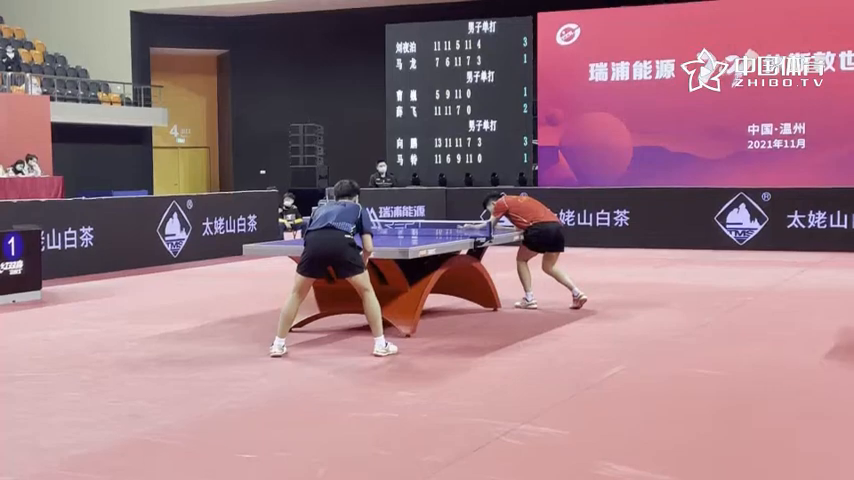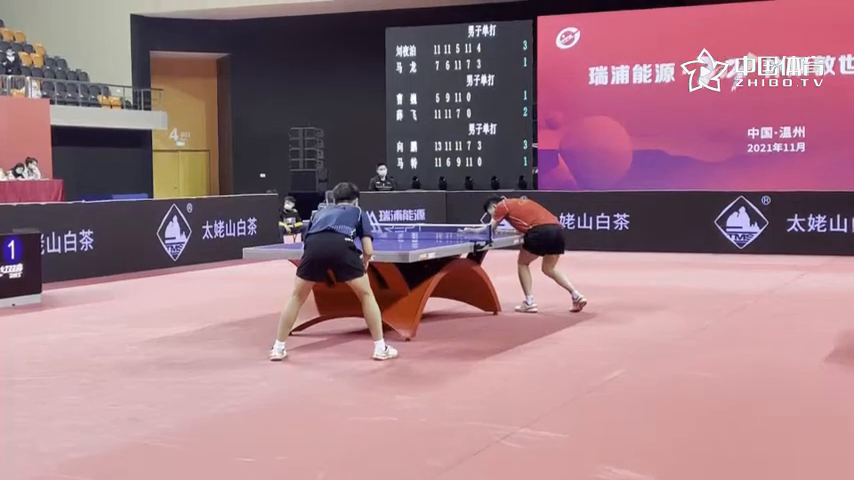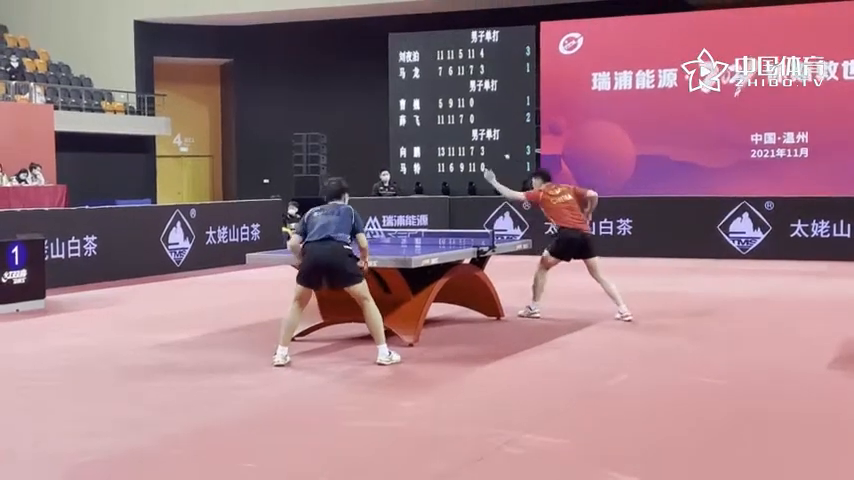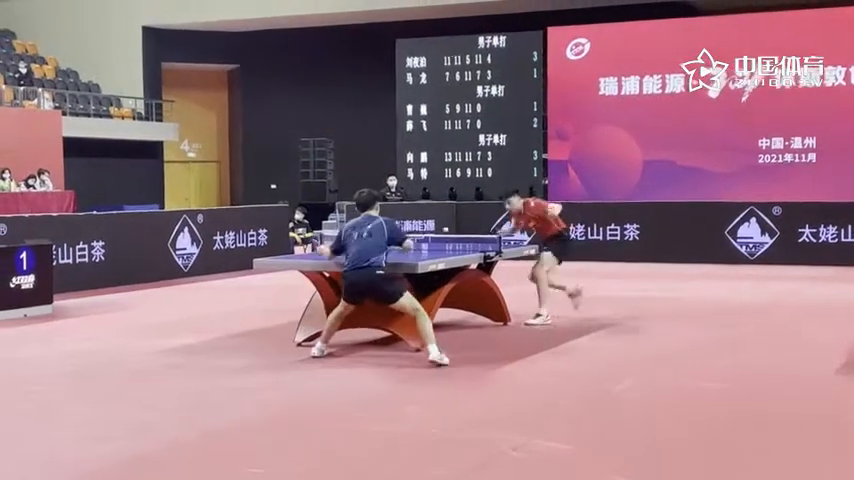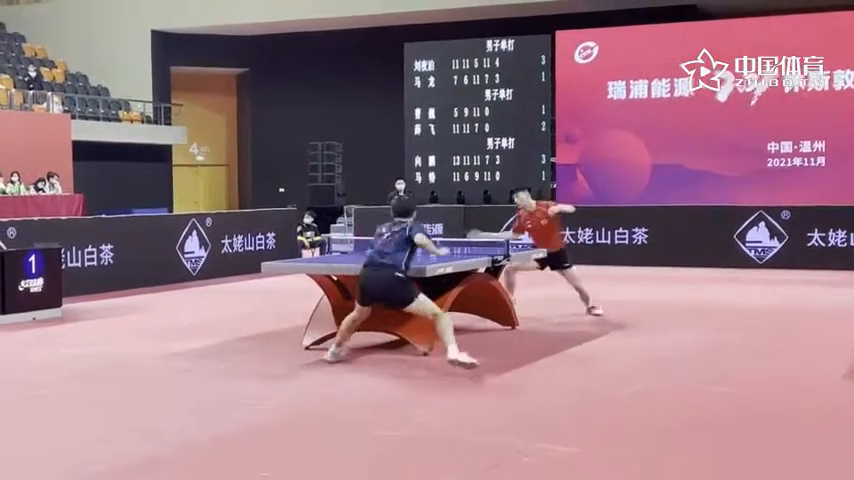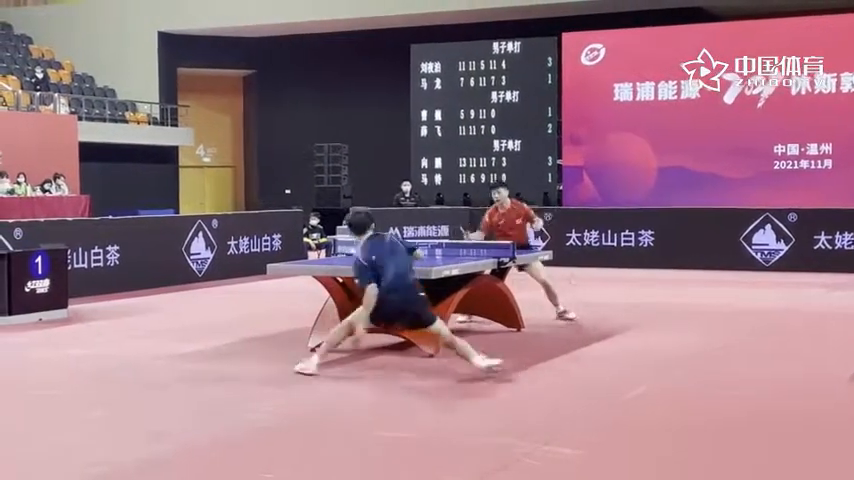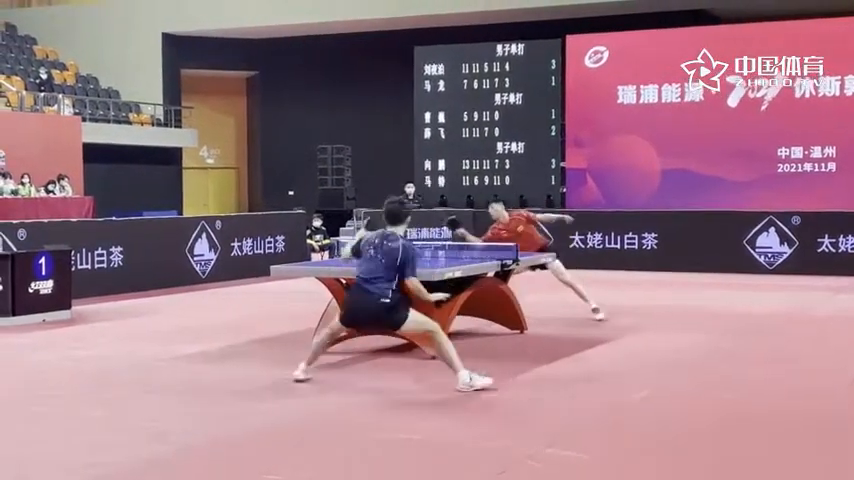
dt=0.7s
person 1, frame 1
left shoulder: (321, 209)
right shoulder: (358, 209)
left elbow: (310, 236)
right elbow: (368, 247)
left wrist: (323, 263)
right wrist: (361, 264)
left hip: (314, 243)
right hip: (342, 242)
left knee: (297, 294)
right knee: (367, 291)
left ankle: (278, 344)
right ankle: (380, 344)
person 1, frame 2
left shoulder: (321, 212)
right shoulder: (358, 212)
left elbow: (308, 240)
right elbow: (368, 250)
left wrist: (323, 268)
right wrist: (362, 266)
left hip: (314, 246)
right hip: (341, 246)
left knee: (297, 297)
right knee: (366, 295)
left ankle: (278, 348)
right ankle: (381, 348)
person 1, frame 3
left shoulder: (312, 213)
right shoulder: (350, 211)
left elbow: (293, 244)
right elbow: (363, 244)
left wrist: (304, 261)
right wrist: (363, 260)
left hip: (312, 253)
right hip: (339, 253)
left knee: (297, 304)
right knee: (366, 301)
left ankle: (281, 353)
right ankle: (383, 352)
person 1, frame 4
left shoulder: (347, 227)
right shoulder: (385, 223)
left elbow: (330, 253)
right elbow: (408, 245)
left wrist: (322, 248)
right wrist: (403, 244)
left hip: (352, 278)
right hip: (376, 276)
left knee: (342, 310)
right knee: (418, 311)
left ankle: (320, 347)
right ankle: (434, 352)
person 1, frame 5
left shoulder: (382, 229)
right shoulder: (413, 226)
right elbow: (420, 239)
right wrist: (437, 251)
left hip: (368, 276)
right hip: (392, 278)
left knee: (358, 314)
right knee: (438, 315)
left ankle: (335, 351)
right ankle: (453, 352)
person 1, frame 6
left shoulder: (360, 258)
right shoulder: (392, 239)
left elbow: (371, 290)
right elbow: (418, 254)
left wrist: (362, 324)
left hip: (387, 304)
right hip: (415, 300)
left knee: (346, 326)
right knee: (448, 337)
left ankle: (313, 362)
right ankle: (479, 359)
person 1, frame 7
left shoulder: (369, 239)
right shoulder: (405, 248)
left elbow: (346, 254)
right elbow: (411, 284)
left wrist: (357, 237)
right wrist: (430, 296)
left hip: (356, 302)
right hip: (383, 305)
left knee: (331, 332)
right knee: (435, 331)
left ankle: (303, 369)
right ankle: (464, 377)
person 2, frame 1
left shoulder: (501, 202)
right shoulder: (518, 200)
left wrist: (473, 226)
left hip: (541, 229)
right hip: (556, 227)
left knee: (521, 260)
right knee: (549, 267)
left ankle: (529, 299)
right ankle: (577, 293)
person 2, frame 2
left shoulder: (502, 206)
right shoulder: (519, 202)
left elbow: (490, 229)
left wrist: (473, 230)
left hip: (540, 232)
right hip: (557, 230)
left knee: (522, 264)
right knee: (548, 269)
left ankle: (530, 302)
right ankle: (576, 296)
person 2, frame 3
left shoulder: (540, 194)
right shoulder: (569, 188)
left elbow: (512, 195)
right elbow: (594, 195)
left wrist: (492, 181)
right wrist: (588, 213)
left hip: (566, 236)
right hip: (584, 235)
left knee: (542, 268)
right knee: (598, 276)
left ankle: (533, 308)
right ankle: (623, 309)
person 2, frame 4
left shoulder: (532, 205)
right shoulder: (516, 213)
left elbow: (556, 207)
right elbow: (516, 228)
left wrist: (554, 211)
right wrist: (503, 233)
left hip: (559, 238)
right hip: (549, 240)
left knee: (539, 273)
right knee: (534, 276)
left ankle: (543, 314)
right ankle: (572, 291)
person 2, frame 5
left shoulder: (547, 207)
right shoulder: (522, 216)
left elbow: (571, 209)
right elbow: (513, 235)
left wrist: (558, 208)
right wrist: (486, 235)
left hip: (558, 252)
left knee: (578, 286)
right knee: (509, 269)
left ankle: (590, 306)
person 2, frame 6
left shoulder: (521, 208)
right shoulder: (491, 214)
left elbow: (538, 220)
right elbow: (481, 235)
left wrist: (538, 225)
right wrist: (470, 237)
left hip: (523, 249)
left knee: (544, 281)
left ankle: (560, 310)
person 2, frame 7
left shoulder: (520, 215)
right shoulder: (495, 230)
left elbow: (541, 217)
right elbow: (479, 242)
left wrist: (560, 217)
right wrist: (463, 233)
left hip: (542, 250)
left knee: (566, 279)
left ankle: (593, 306)
